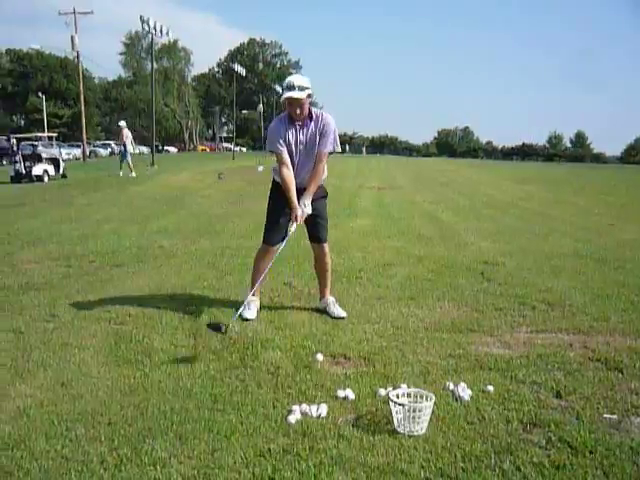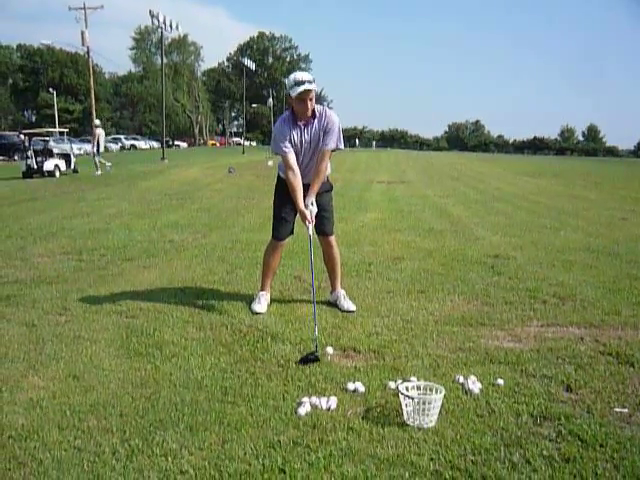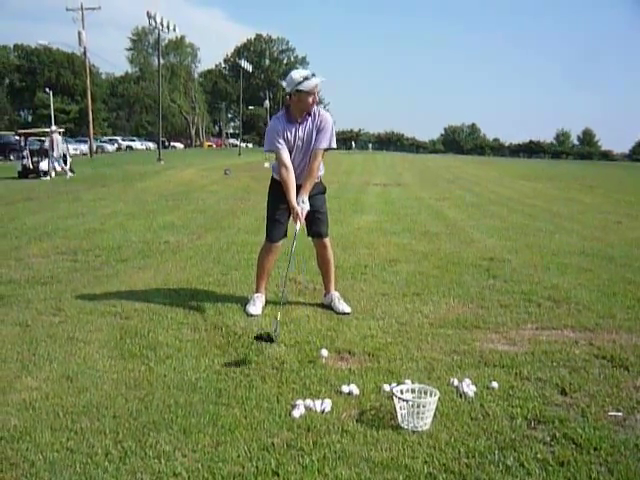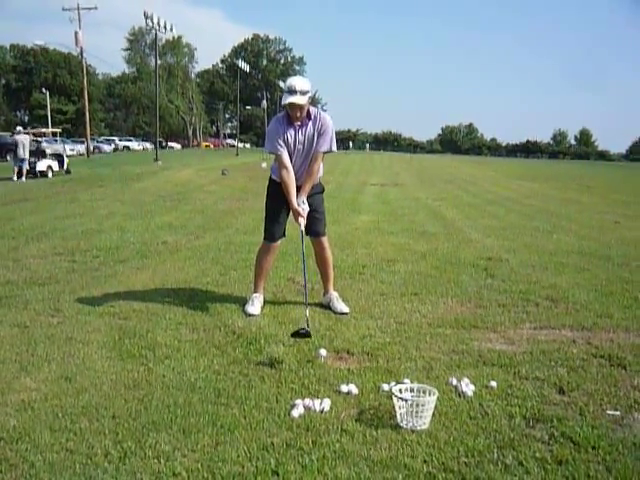
dt=1s
person 1, frame 1
left shoulder: (325, 122)
right shoulder: (277, 126)
left elbow: (320, 164)
right elbow: (285, 167)
left wrist: (306, 199)
right wrist: (293, 205)
left hip: (314, 190)
right hip: (283, 189)
left knee: (321, 246)
right knee: (269, 244)
left ankle: (326, 299)
right ankle: (254, 298)
person 1, frame 2
left shoulder: (329, 119)
right shoulder: (282, 126)
left elbow: (323, 162)
right elbow: (291, 169)
left wrist: (311, 198)
right wrist: (300, 207)
left hip: (319, 185)
right hip: (287, 185)
left knee: (328, 238)
right knee: (278, 239)
left ankle: (337, 292)
right ankle: (264, 292)
person 1, frame 3
left shoulder: (323, 119)
right shoulder: (277, 124)
left elbow: (316, 161)
right elbow: (285, 165)
left wrist: (303, 197)
right wrist: (292, 204)
left hip: (313, 185)
right hip: (282, 186)
left knee: (322, 240)
right knee: (272, 241)
left ankle: (330, 294)
right ankle: (259, 294)
person 1, frame 4
left shoulder: (323, 122)
right shoulder: (276, 125)
left elbow: (315, 163)
right elbow: (284, 167)
left wrist: (302, 198)
right wrist: (293, 205)
left hip: (311, 186)
right hip: (280, 186)
left knee: (320, 239)
right knee: (271, 241)
left ankle: (329, 294)
right ankle: (257, 294)
